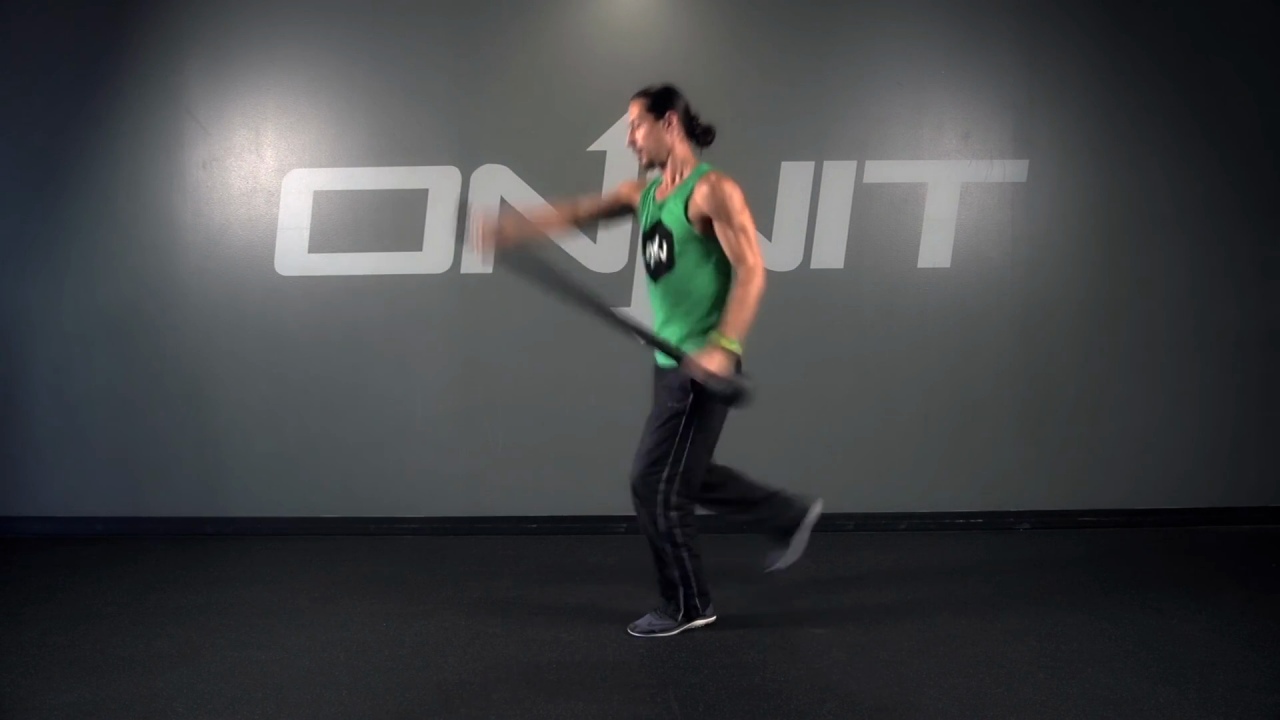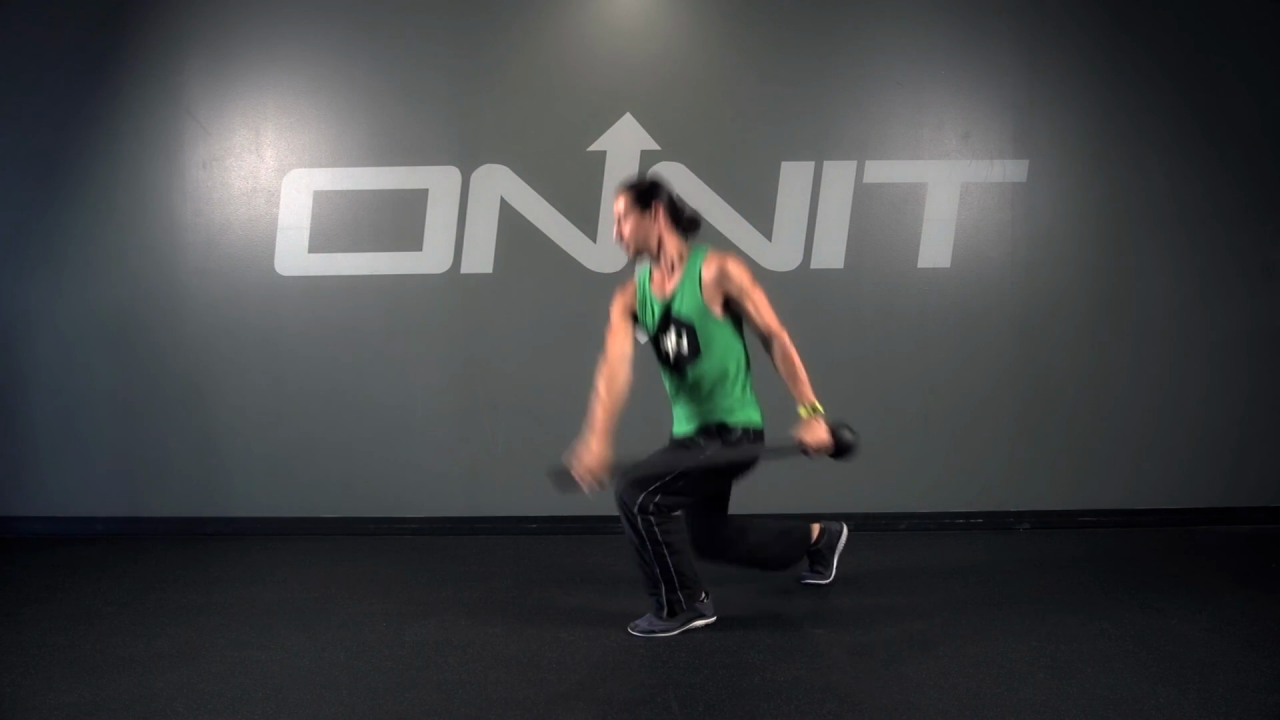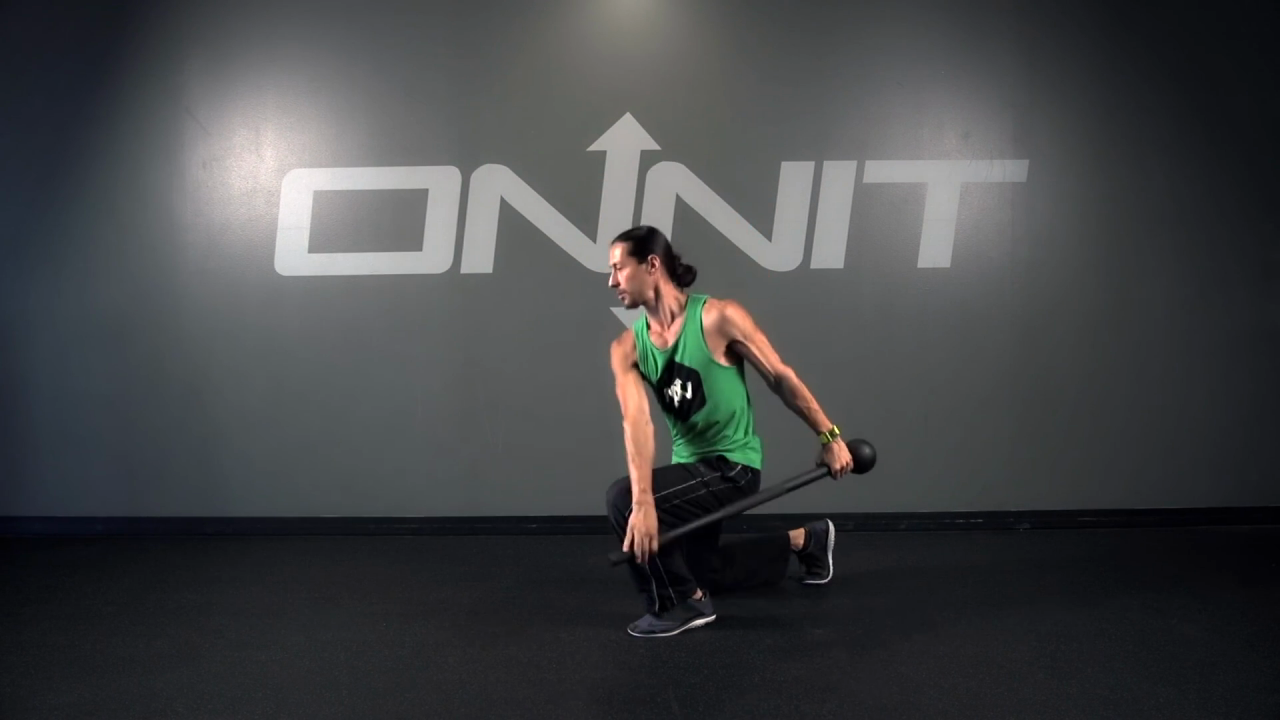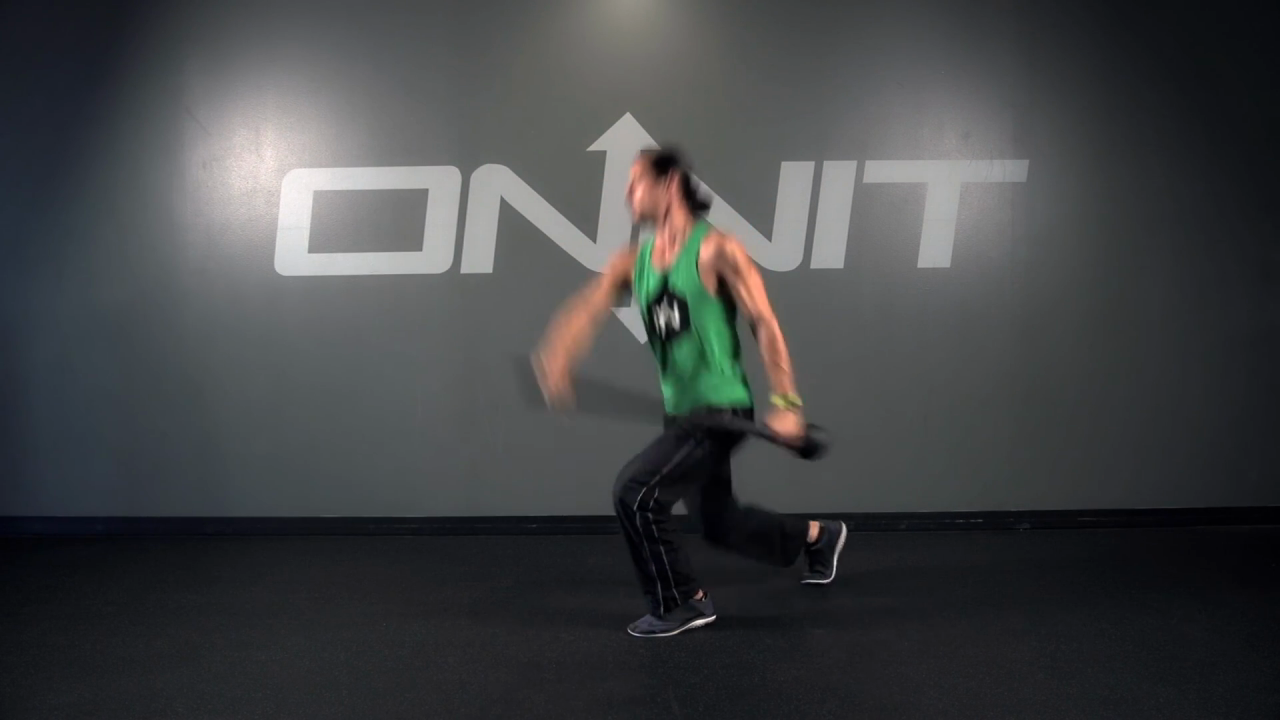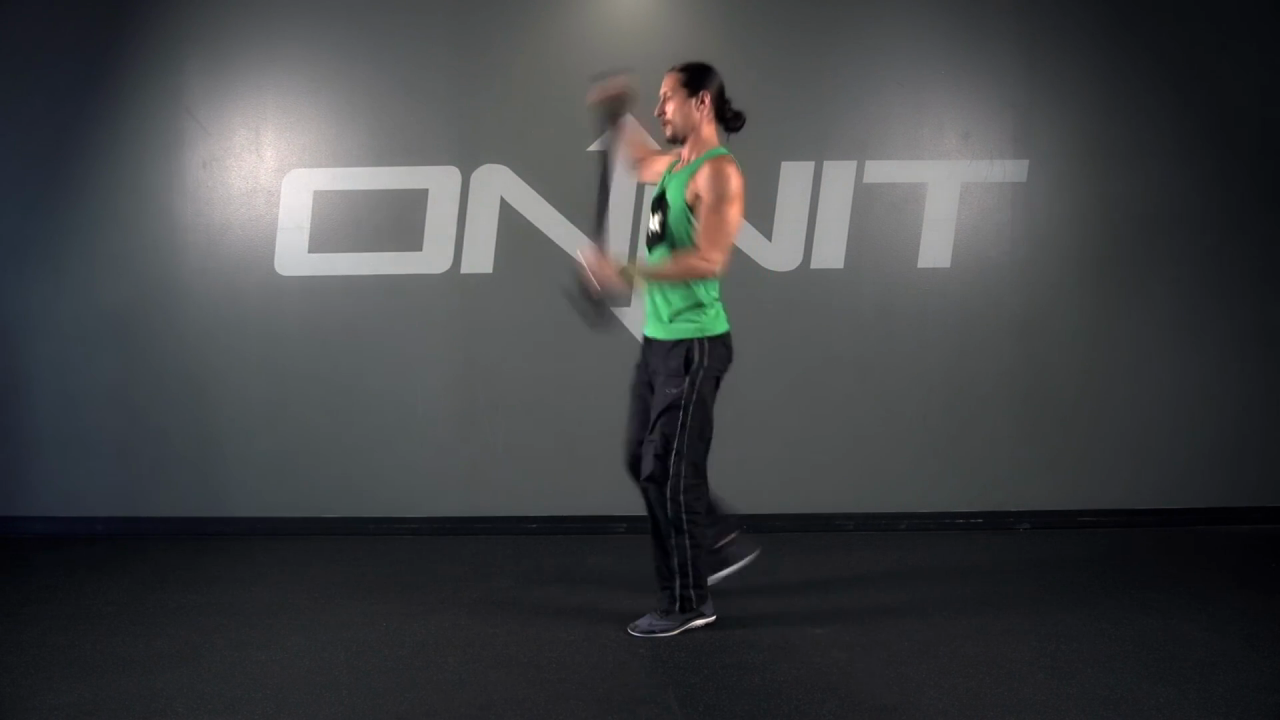
dt=0.3s
person 1, frame 1
left shoulder: (712, 189)
right shoulder: (646, 190)
left elbow: (750, 271)
right elbow: (578, 213)
left wrist: (721, 345)
right wrist: (515, 224)
left hip: (705, 366)
right hip: (672, 363)
left knee: (656, 483)
right knee: (689, 473)
left ankle: (688, 605)
right ankle: (789, 515)
person 1, frame 2
left shoulder: (718, 272)
right shoulder: (631, 296)
left elbow: (776, 338)
right elbow: (616, 370)
left wrist: (810, 413)
right wrist: (597, 438)
left hip: (731, 431)
right hip: (690, 431)
left knee: (638, 495)
right knee: (711, 538)
left ankle: (682, 605)
right ankle: (818, 539)
person 1, frame 3
left shoulder: (717, 318)
right shoulder: (627, 347)
left elbow: (781, 377)
right elbow: (637, 423)
left wrist: (829, 437)
right wrist: (644, 503)
left hip: (733, 465)
right hip: (690, 463)
left knee: (620, 498)
right knee: (703, 569)
left ankle: (680, 604)
right ankle: (808, 540)
person 1, frame 4
left shoulder: (716, 248)
right shoulder: (633, 258)
left elbow: (764, 325)
right elbow: (589, 306)
left wrist: (784, 402)
right wrist: (557, 355)
left hip: (719, 410)
right hip: (680, 412)
left knee: (636, 492)
right knee: (719, 523)
left ankle: (684, 603)
right ankle: (815, 538)
person 1, frame 5
left shoulder: (716, 173)
right shoulder: (679, 161)
left elbow: (709, 259)
right elbow: (644, 166)
left wrist: (629, 273)
left hip: (693, 347)
right hip: (660, 343)
left knee: (671, 473)
right knee: (645, 463)
left ankle: (689, 604)
right ankle: (722, 542)
